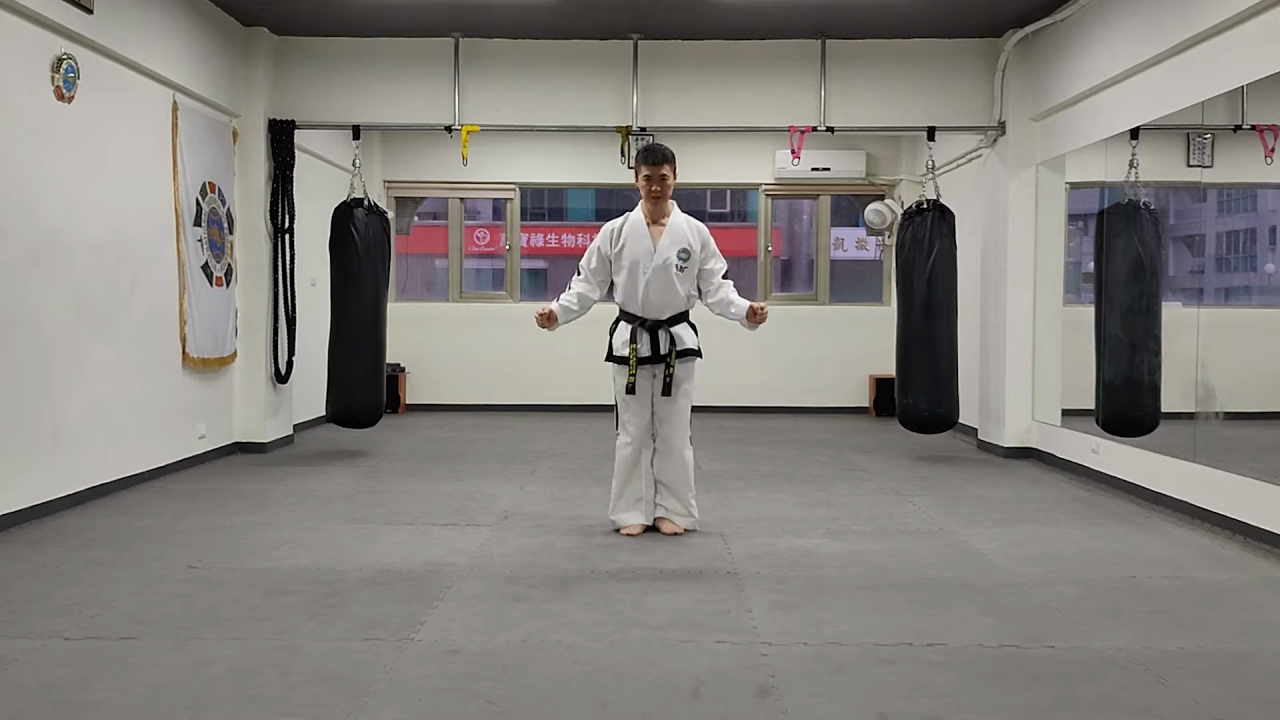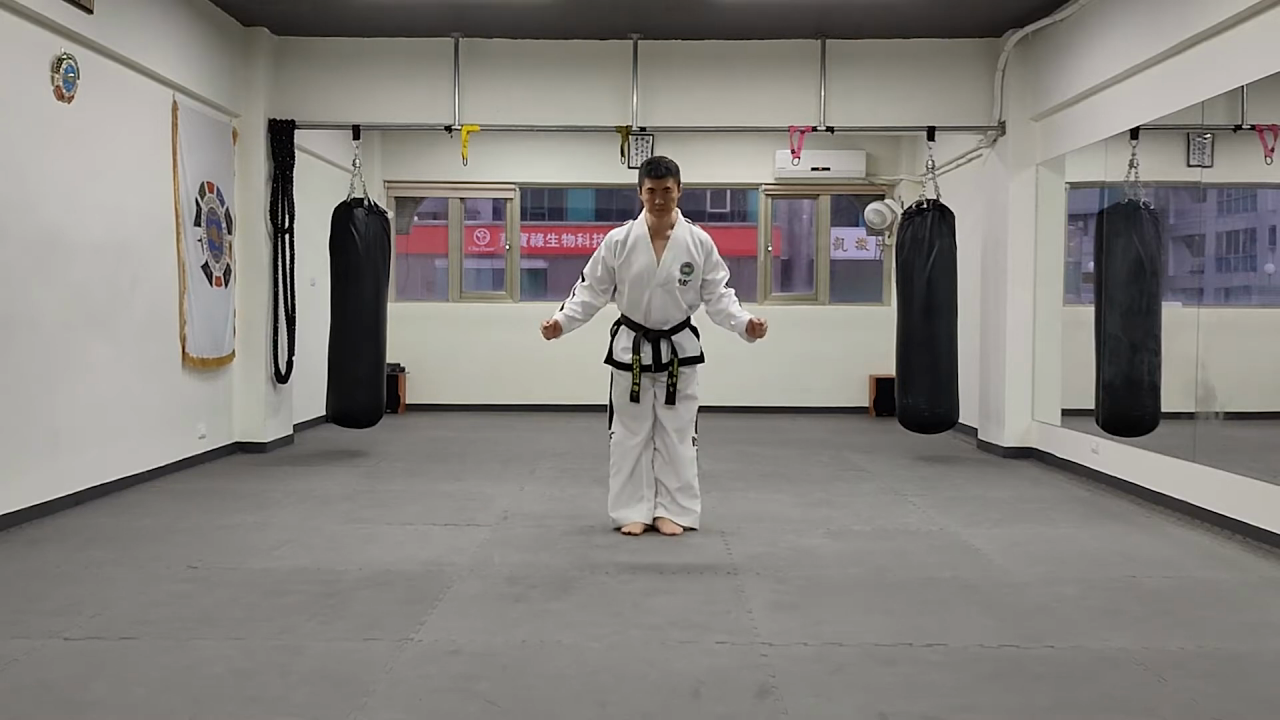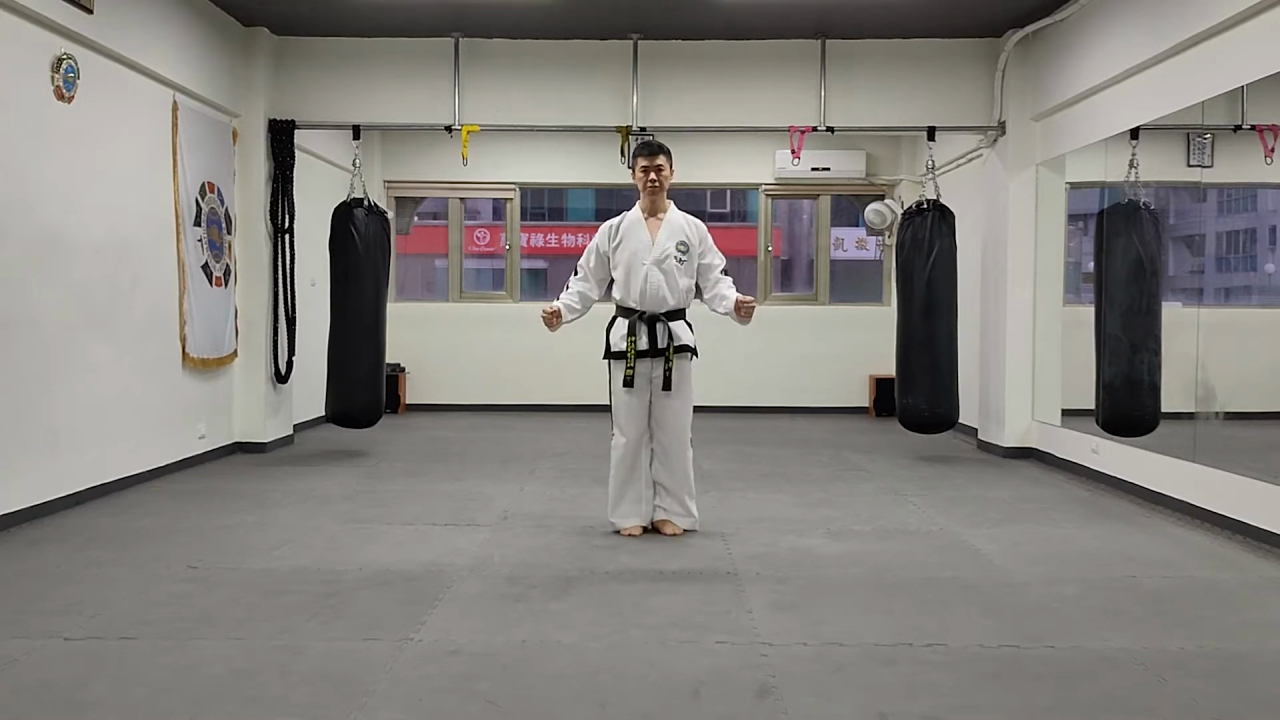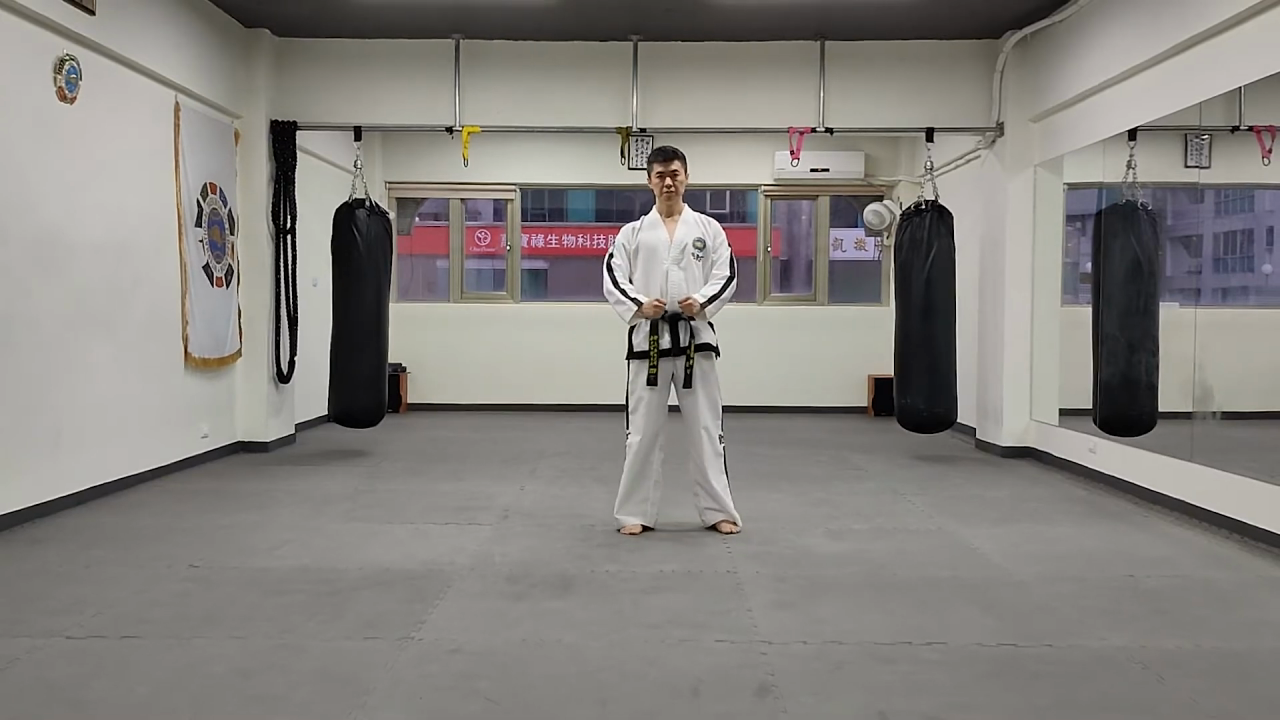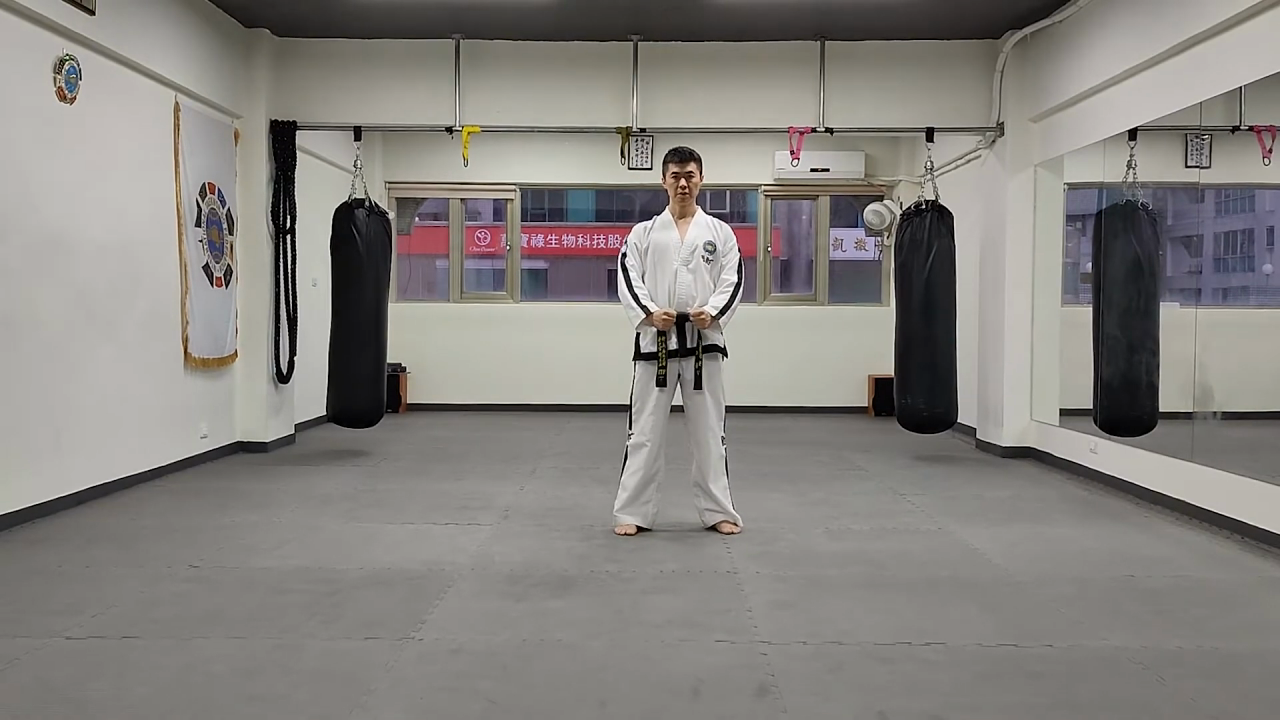
dt=1s
person 1, frame 1
left shoulder: (695, 231)
right shoulder: (616, 231)
left elbow: (715, 285)
right elbow: (589, 282)
left wrist: (746, 311)
right wrist: (556, 312)
left hip: (677, 341)
right hip: (631, 341)
left knee: (674, 433)
right knee: (632, 433)
left ankle: (670, 511)
right ankle: (633, 512)
person 1, frame 2
left shoulder: (698, 241)
right shoulder: (619, 240)
left elbow: (717, 294)
right elbow: (592, 290)
left wrist: (745, 323)
right wrist: (562, 321)
left hip: (679, 347)
right hip: (632, 346)
left knee: (676, 434)
right knee: (631, 433)
left ankle: (671, 511)
right ankle: (634, 511)
person 1, frame 3
left shoulder: (692, 229)
right shoulder: (613, 230)
left elbow: (713, 279)
right elbow: (588, 280)
left wrist: (736, 304)
right wrist: (561, 310)
left hip: (674, 337)
right hip: (628, 337)
left knee: (673, 432)
right knee: (629, 431)
left ankle: (671, 512)
right ankle: (632, 513)
person 1, frame 4
left shoulder: (708, 228)
right shoulder: (632, 233)
left elbow: (726, 276)
right elbow: (612, 280)
left wrist: (702, 302)
right wrist: (639, 305)
left hip: (696, 337)
right hip: (649, 338)
left knee: (706, 428)
right knee: (642, 431)
left ankle: (717, 510)
right ankle: (635, 512)
person 1, frame 5
left shoulder: (719, 232)
right shoulder: (643, 233)
left elbow: (732, 282)
right elbow: (629, 281)
left wrist: (713, 313)
right wrist: (650, 313)
left hip: (703, 339)
right hip: (655, 340)
left knee: (709, 430)
right knee: (645, 431)
left ankle: (718, 511)
right ankle: (633, 512)
